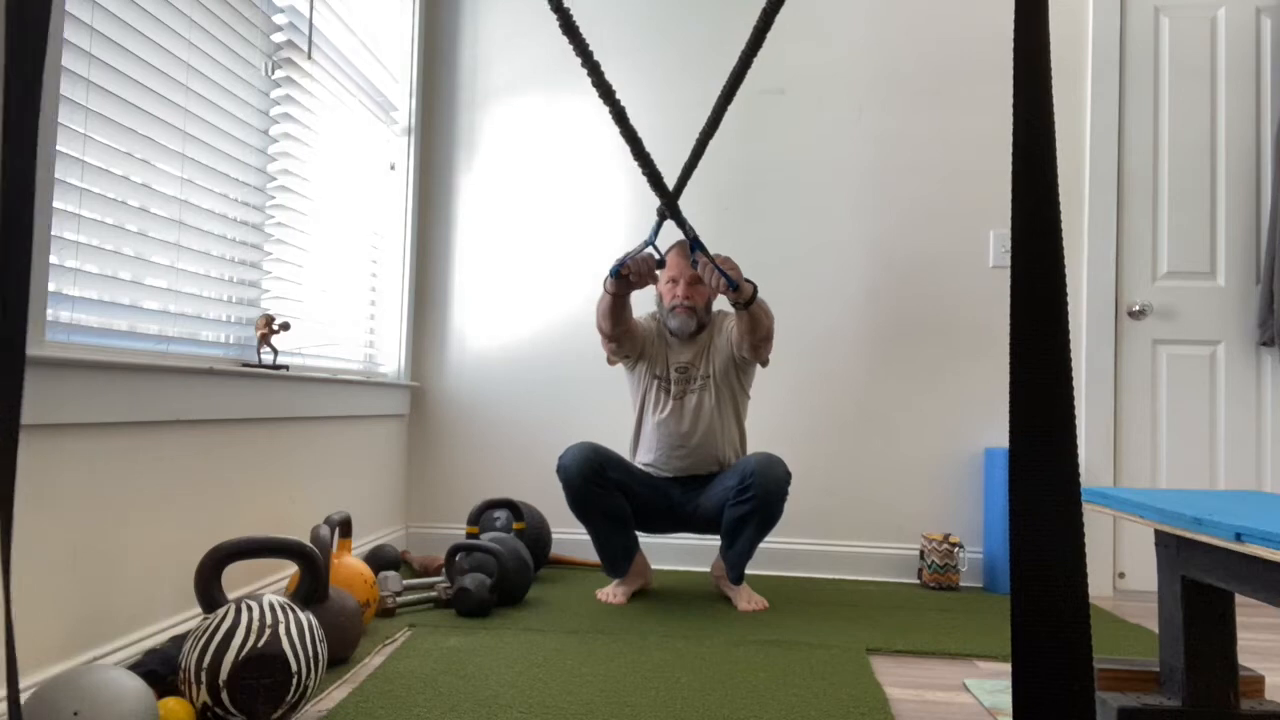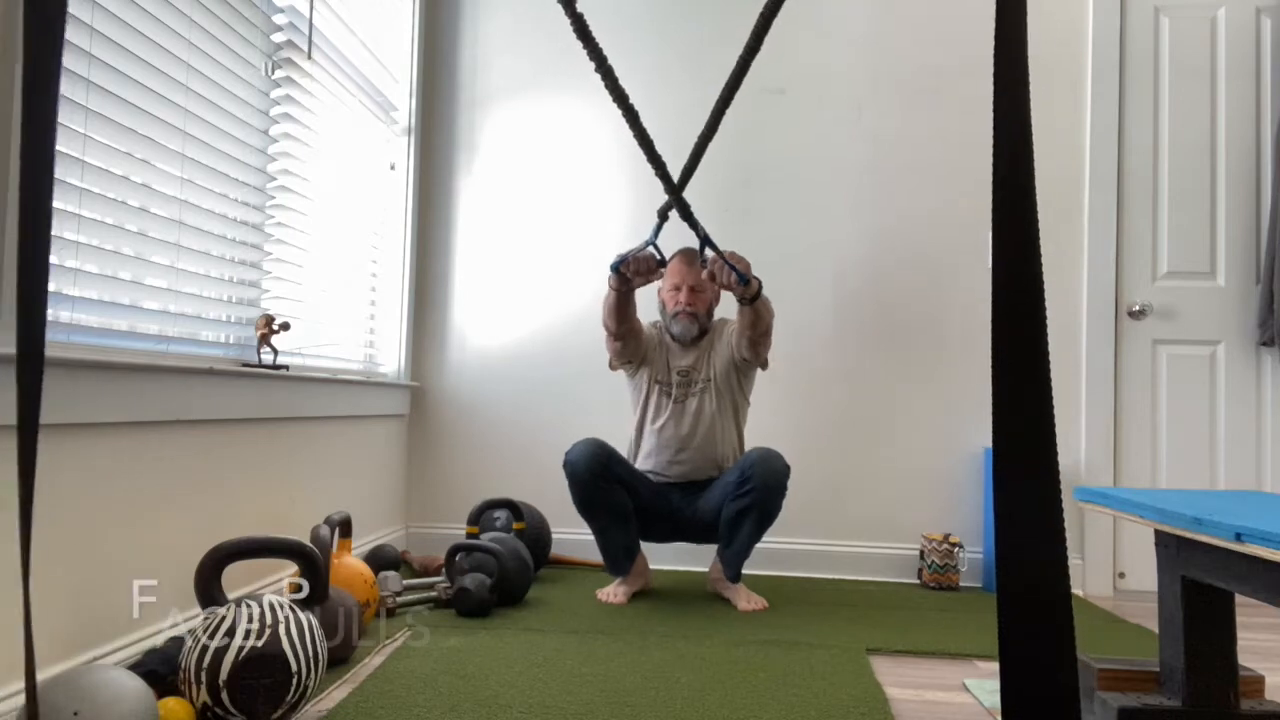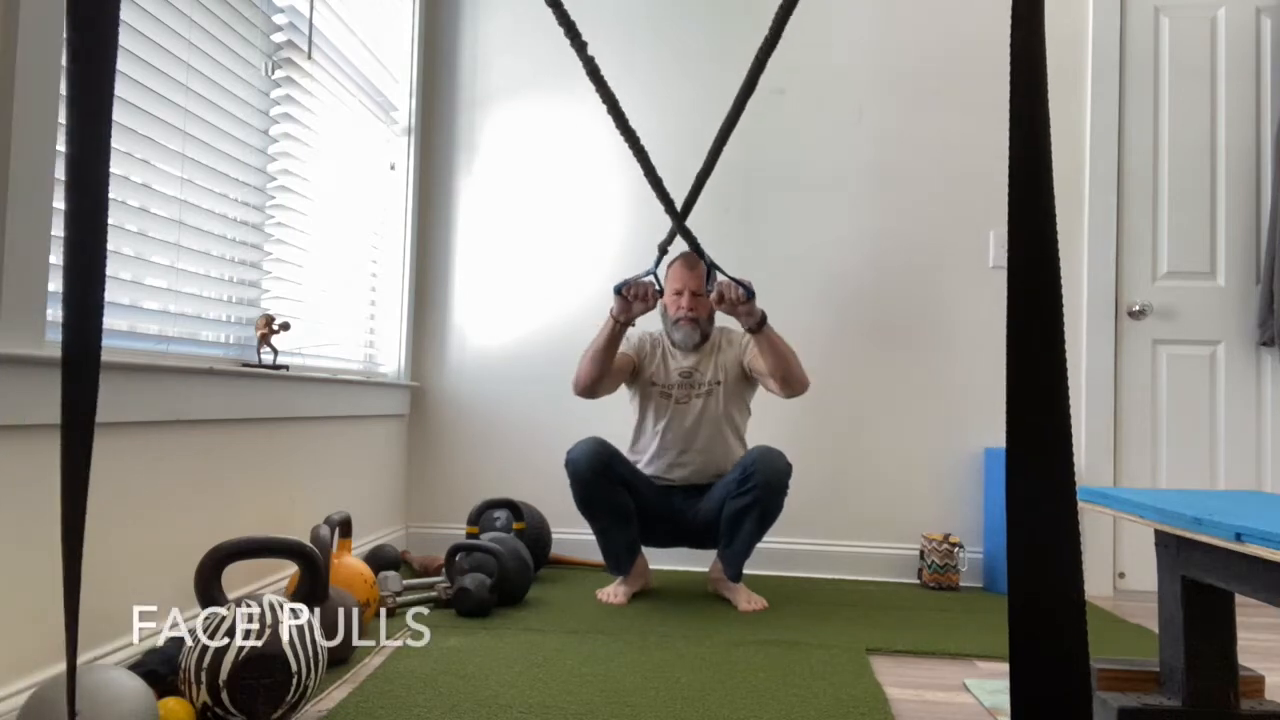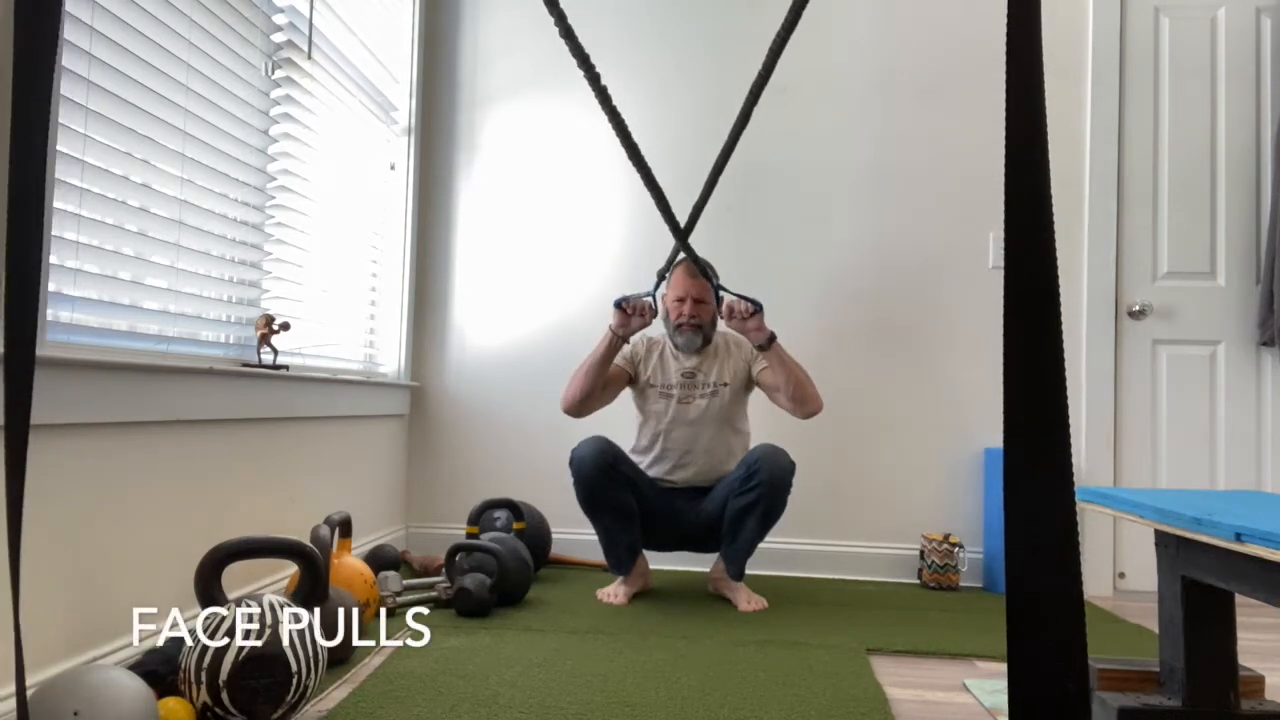
dt=0.5s
person 1, frame 1
left shoulder: (731, 334)
right shoulder: (642, 336)
left elbow: (761, 333)
right elbow: (610, 329)
left wrist: (742, 292)
right wrist: (617, 286)
left hip: (716, 491)
right hip: (649, 490)
left knee: (769, 473)
right knee: (577, 462)
left ankle: (730, 572)
right ankle: (628, 569)
person 1, frame 2
left shoulder: (732, 343)
right shoulder: (643, 345)
left elbow: (758, 330)
right elbow: (617, 327)
left wrist: (748, 290)
right wrist: (621, 286)
left hip: (714, 499)
right hip: (649, 498)
left knee: (767, 466)
right knee: (584, 457)
left ankle: (727, 573)
right ankle: (629, 570)
person 1, frame 3
left shoulder: (738, 347)
right shoulder: (642, 347)
left elbow: (794, 385)
right elbow: (586, 385)
left wrist: (754, 319)
right wrist: (619, 318)
left hip: (715, 504)
right hip: (650, 502)
left knee: (770, 464)
right knee: (585, 456)
left ankle: (727, 573)
right ankle: (629, 570)
person 1, frame 4
left shoulder: (742, 352)
right shoulder: (640, 352)
left elbow: (808, 406)
right elbow: (573, 404)
left wrist: (762, 338)
right wrist: (617, 334)
left hip: (716, 507)
right hip: (652, 505)
left knee: (774, 462)
right knee: (590, 455)
left ankle: (728, 574)
right ankle: (631, 571)
